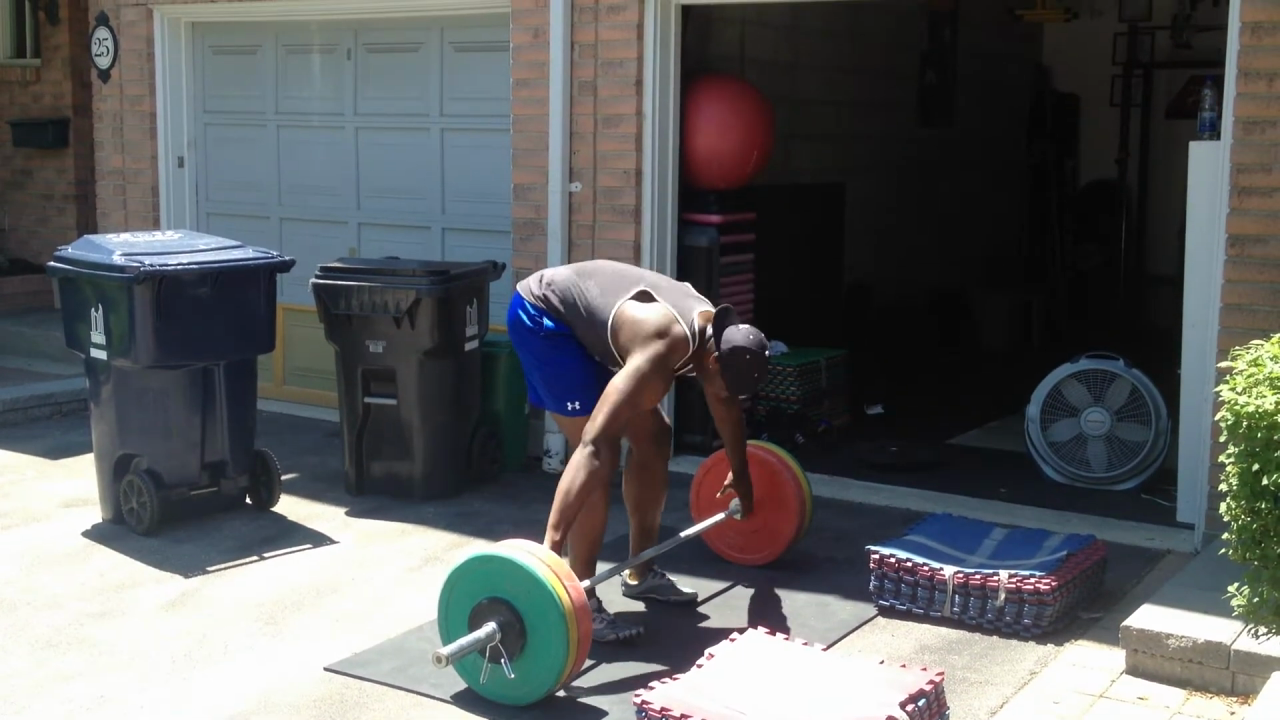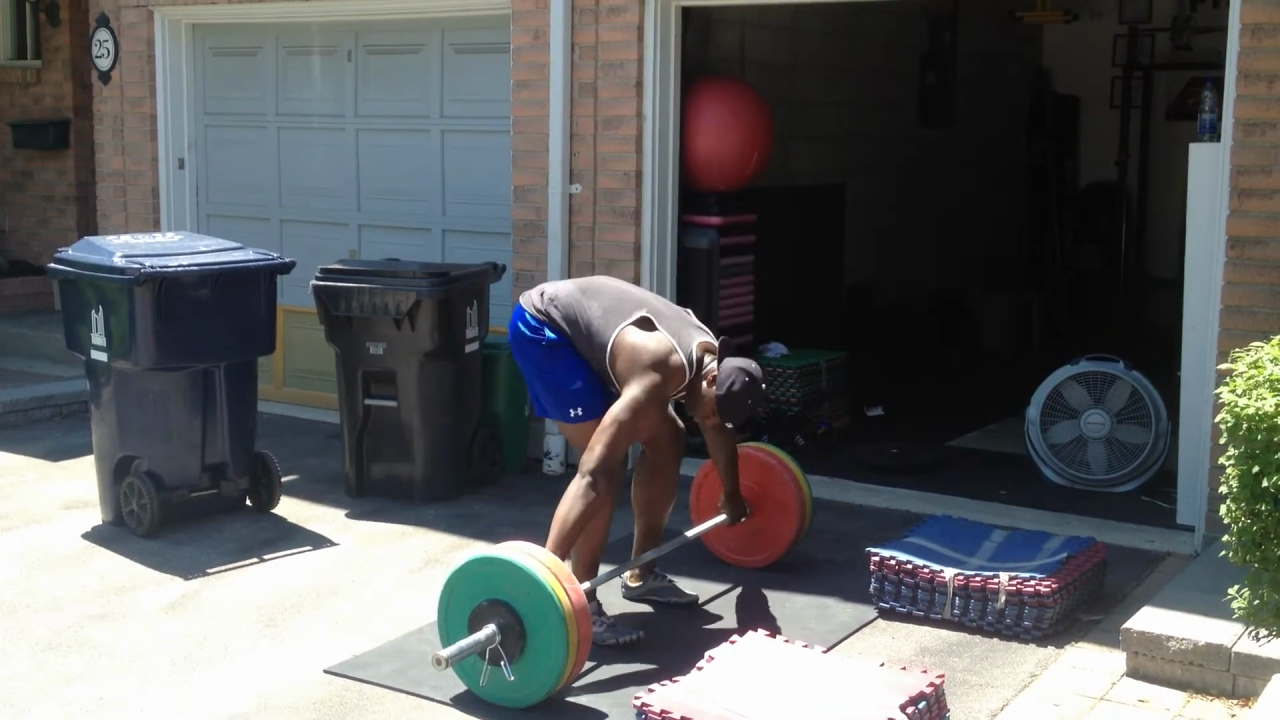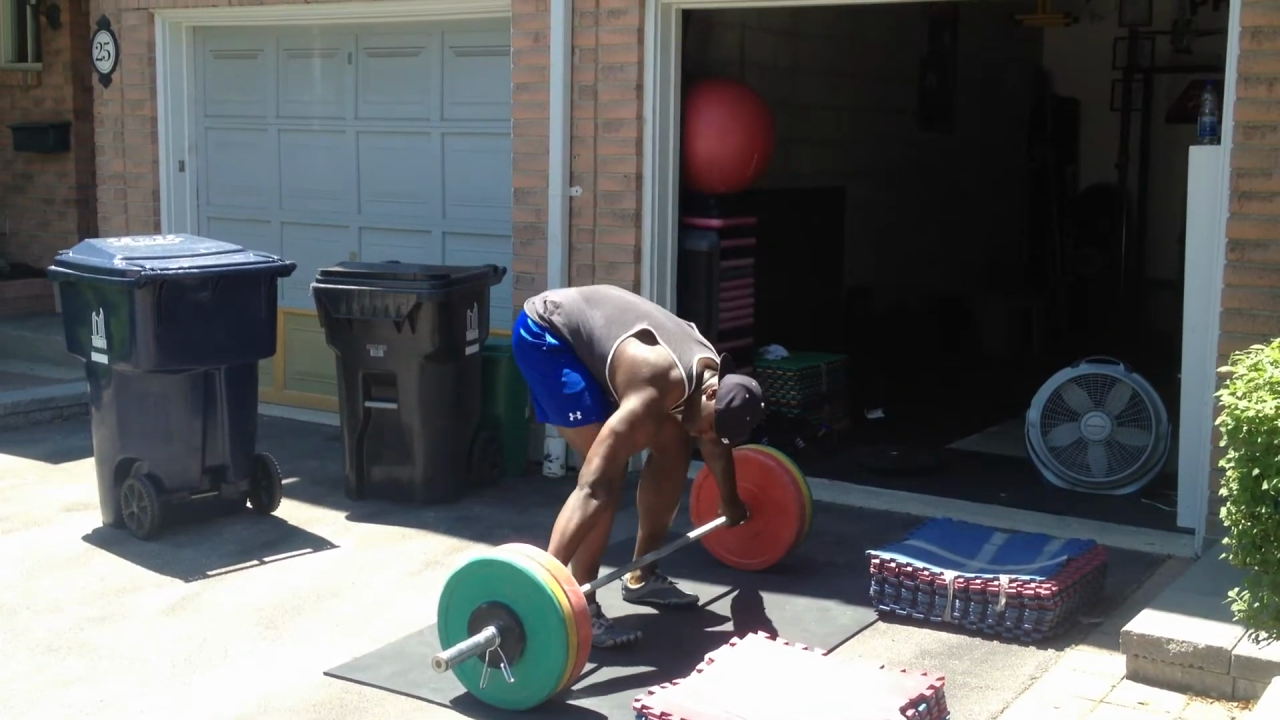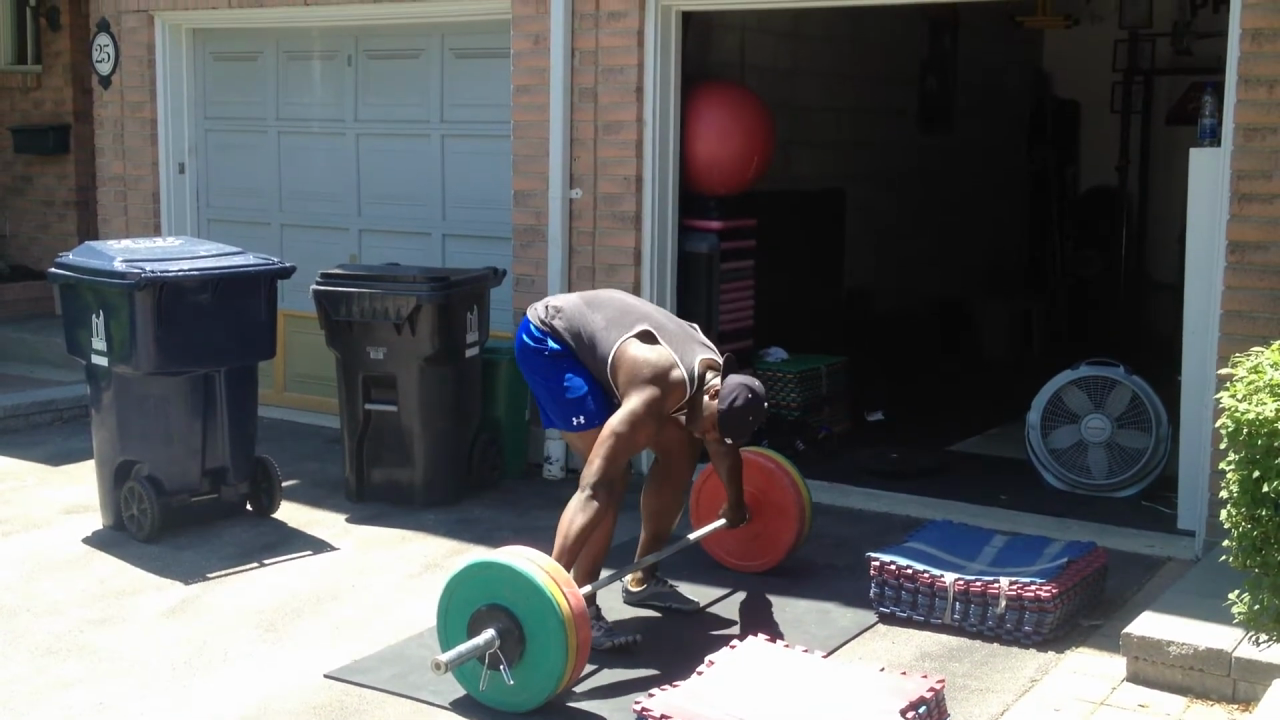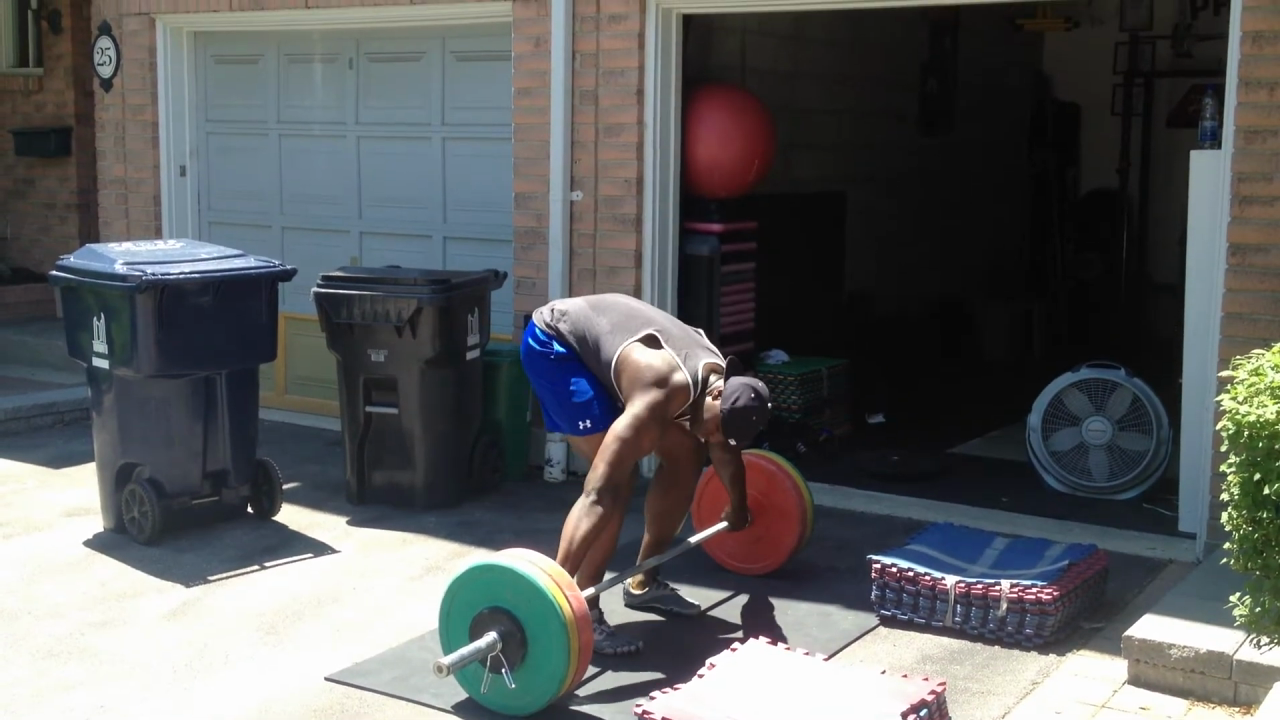
dt=0.1s
person 1, frame 1
left shoulder: (717, 330)
right shoulder: (662, 351)
left elbow: (726, 408)
right elbow: (594, 449)
left wrist: (740, 476)
right wrist: (552, 546)
left hip: (586, 318)
right hip: (542, 315)
left knee: (654, 437)
right knee: (604, 450)
left ankle: (639, 573)
right ankle: (581, 601)
person 1, frame 2
left shoulder: (714, 358)
right shoulder: (656, 381)
left elbow: (719, 433)
right elbow: (593, 475)
left wrist: (732, 497)
left hip: (585, 326)
right hip: (543, 326)
left knee: (668, 439)
right knee: (606, 467)
left ankle: (641, 575)
person 1, frame 3
left shoulder: (715, 373)
right shoulder: (656, 392)
left elbow: (717, 448)
right elbow: (593, 487)
left wrist: (731, 504)
left hip: (587, 329)
right hip: (546, 333)
left knee: (675, 445)
right knee: (608, 471)
left ankle: (641, 577)
person 1, frame 4
left shoulder: (718, 374)
right shoulder: (658, 392)
left elbow: (722, 449)
right elbow: (595, 488)
left wrist: (734, 505)
left hip: (590, 331)
right hip: (548, 338)
left knee: (681, 449)
right knee: (611, 472)
left ankle: (642, 580)
person 1, frame 5
left shoulder: (723, 376)
right shoulder: (662, 393)
left elbow: (726, 453)
right elbow: (599, 492)
left wrist: (737, 509)
left hip: (598, 336)
right hip: (554, 342)
left knee: (687, 453)
right knee: (618, 475)
left ankle: (643, 582)
